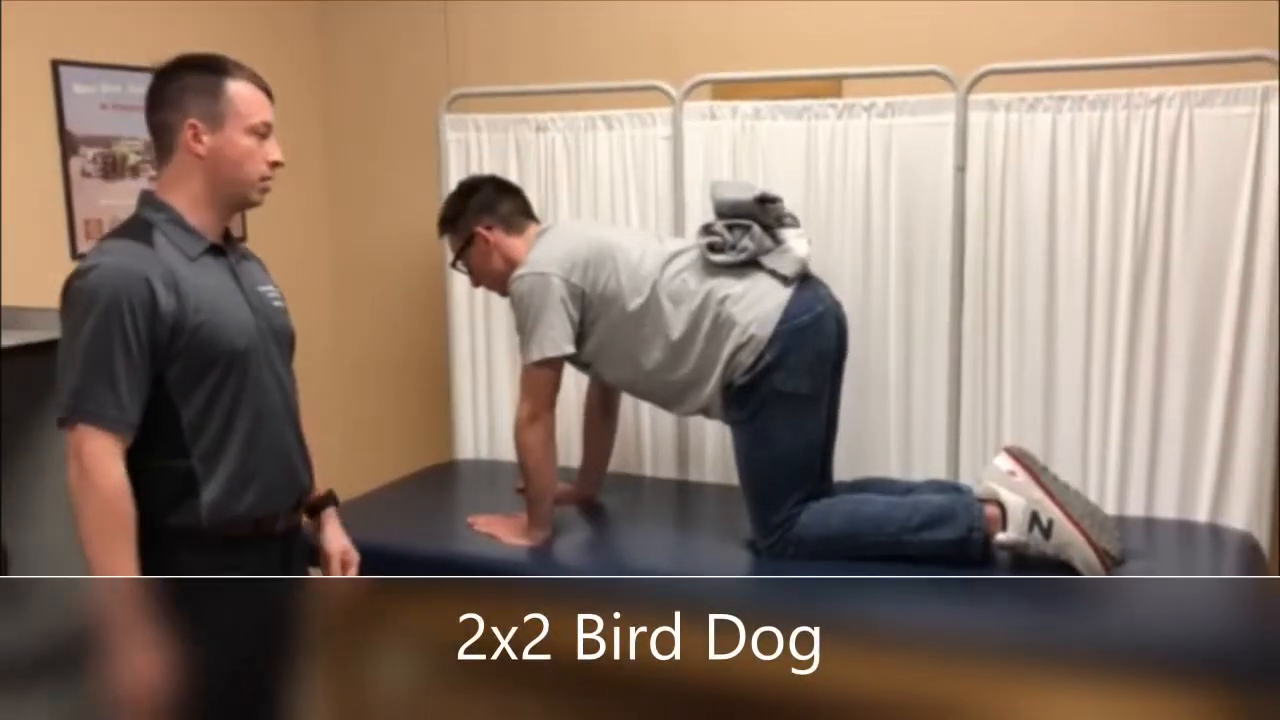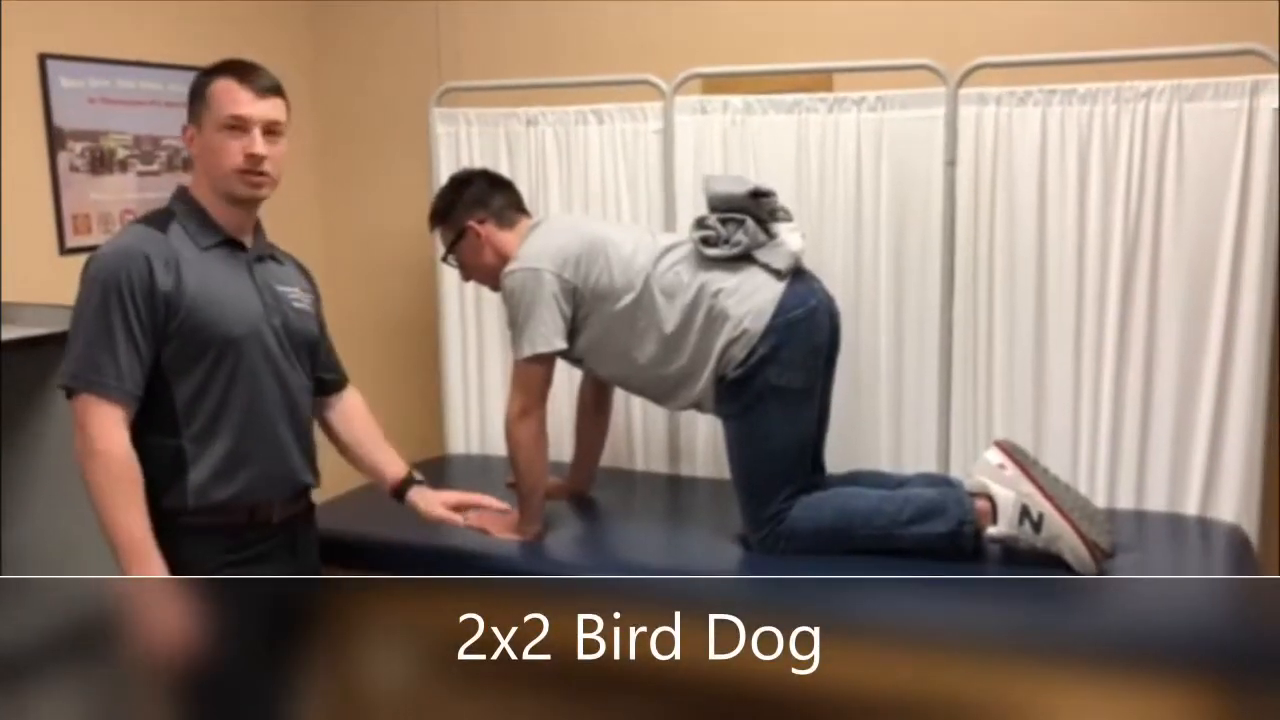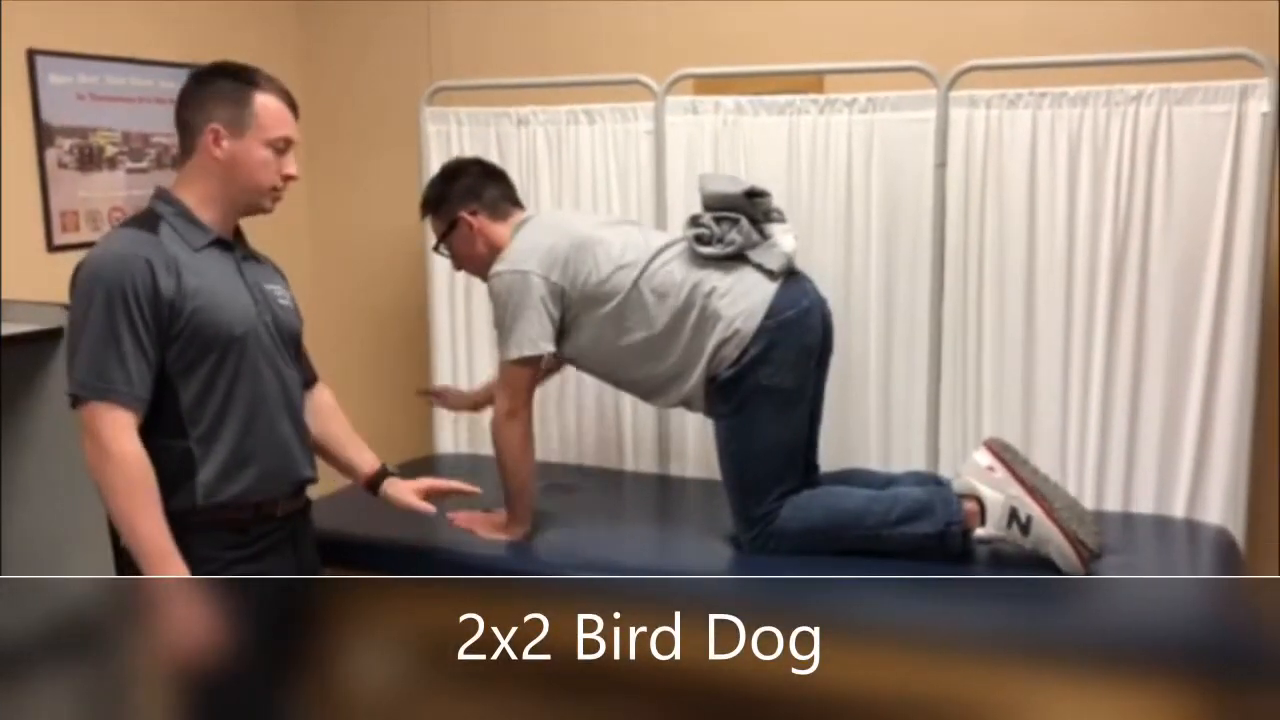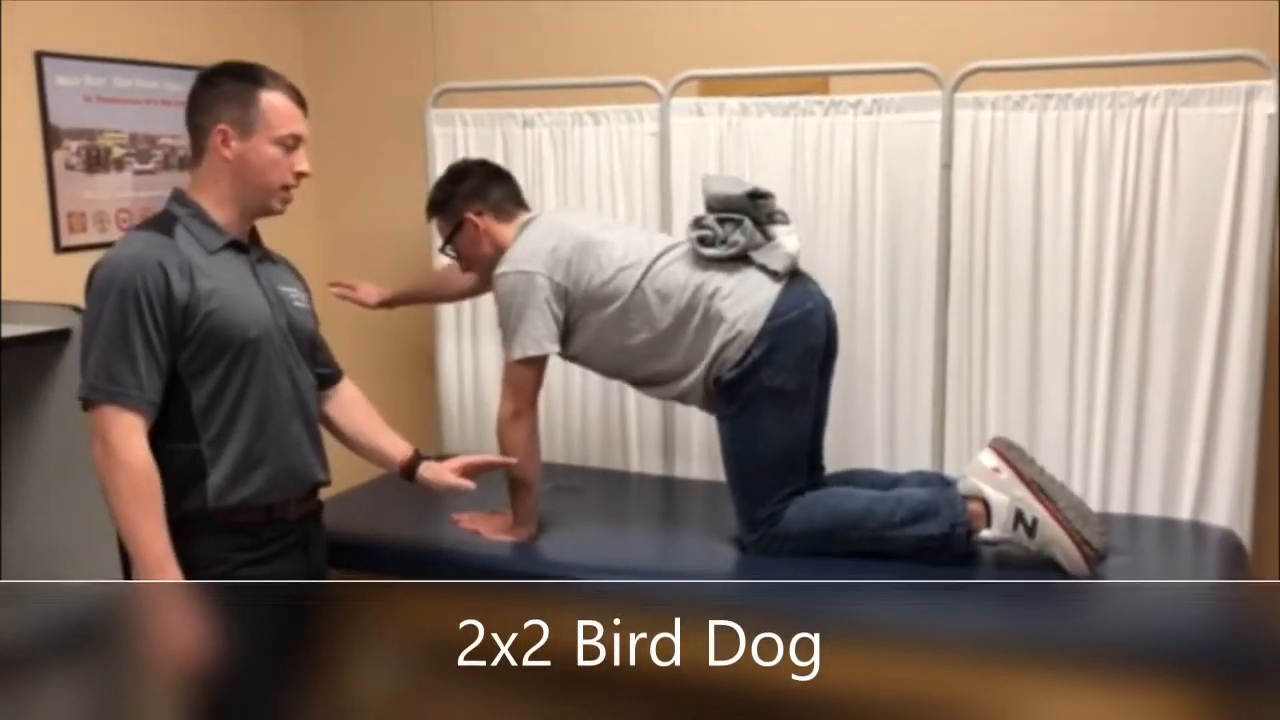
dt=1s
person 1, frame 1
left shoulder: (539, 276)
right shoulder: (573, 253)
left elbow: (534, 416)
right elbow: (604, 387)
left wrist: (536, 524)
right wrist: (584, 487)
left hip: (771, 343)
right hip: (799, 315)
left knee: (785, 533)
right knee: (803, 504)
left ankle: (996, 519)
right ankle: (988, 496)
person 1, frame 2
left shoulder: (530, 271)
right shoulder: (565, 247)
left elbow: (525, 412)
right elbow: (598, 382)
left wrist: (528, 520)
right wrist: (576, 482)
left hip: (764, 337)
right hip: (793, 309)
left knee: (776, 526)
right knee: (794, 495)
left ankle: (986, 513)
right ankle: (979, 489)
person 1, frame 3
left shoulder: (517, 271)
right shoulder: (554, 237)
left elbow: (514, 413)
right elbow: (560, 355)
left wrist: (515, 520)
right wrist: (474, 398)
left hip: (756, 340)
right hip: (785, 308)
left knee: (767, 526)
right knee: (789, 493)
left ankle: (974, 514)
right ankle: (970, 489)
person 1, frame 4
left shoulder: (525, 272)
right shoulder: (546, 236)
left elbow: (517, 414)
right elbow: (474, 277)
left wrist: (520, 520)
right wrist: (390, 297)
left hip: (756, 342)
right hip: (789, 308)
left knee: (771, 527)
right knee: (791, 495)
left ankle: (979, 511)
right ankle: (974, 485)
person 2, frame 1
left shoulder: (246, 268)
right shoulder: (125, 276)
right elbow: (96, 460)
left wrist: (322, 512)
right wrist: (127, 625)
left hip: (276, 554)
right hip: (199, 571)
person 2, frame 2
left shoulder: (290, 274)
right shoulder: (137, 261)
left elbow: (333, 395)
right elbow: (101, 429)
left wrist: (410, 487)
right wrist: (148, 578)
left hip: (292, 543)
right hip: (202, 558)
person 2, frame 3
left shoulder: (262, 271)
right shoulder: (130, 264)
right elbow: (109, 435)
left wrist: (379, 478)
right wrist: (172, 585)
left hip: (289, 541)
right hip: (205, 557)
person 2, frame 4
left shoulder: (280, 274)
right shoulder: (144, 266)
left elbow: (331, 391)
right elbow: (120, 440)
left wrist: (417, 466)
right wrist: (171, 598)
left hip: (300, 544)
right hip: (219, 561)
